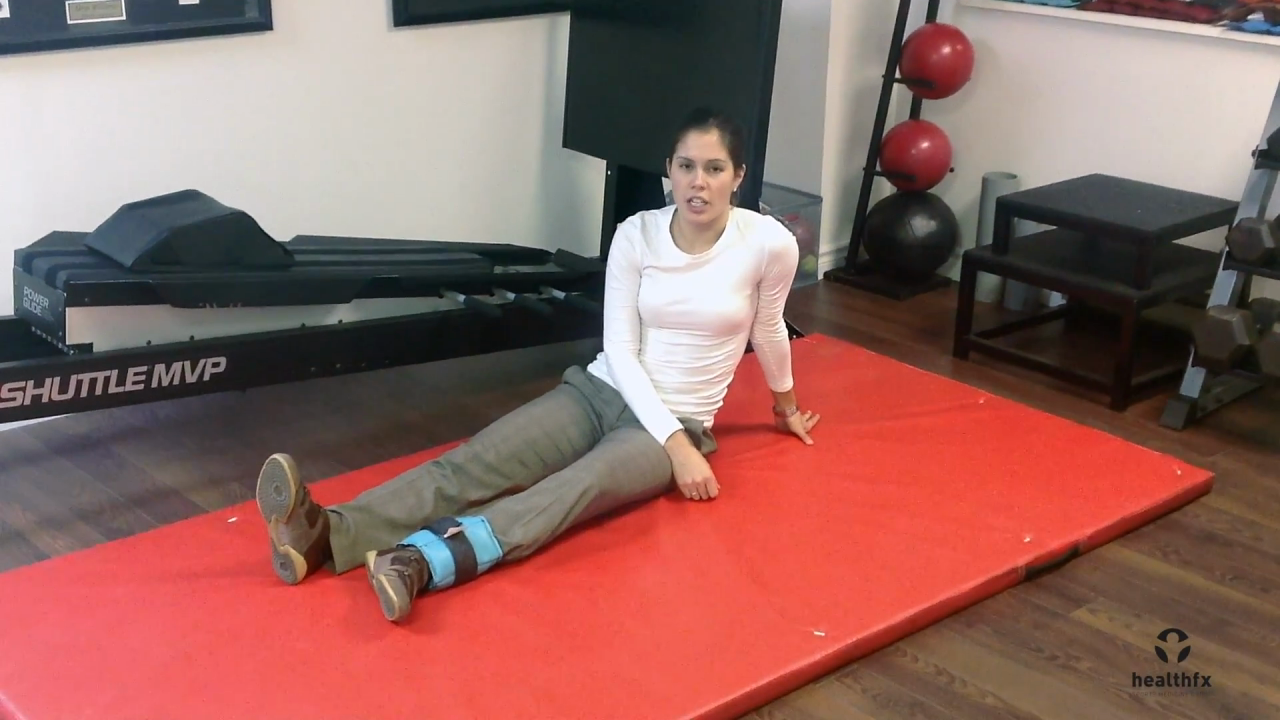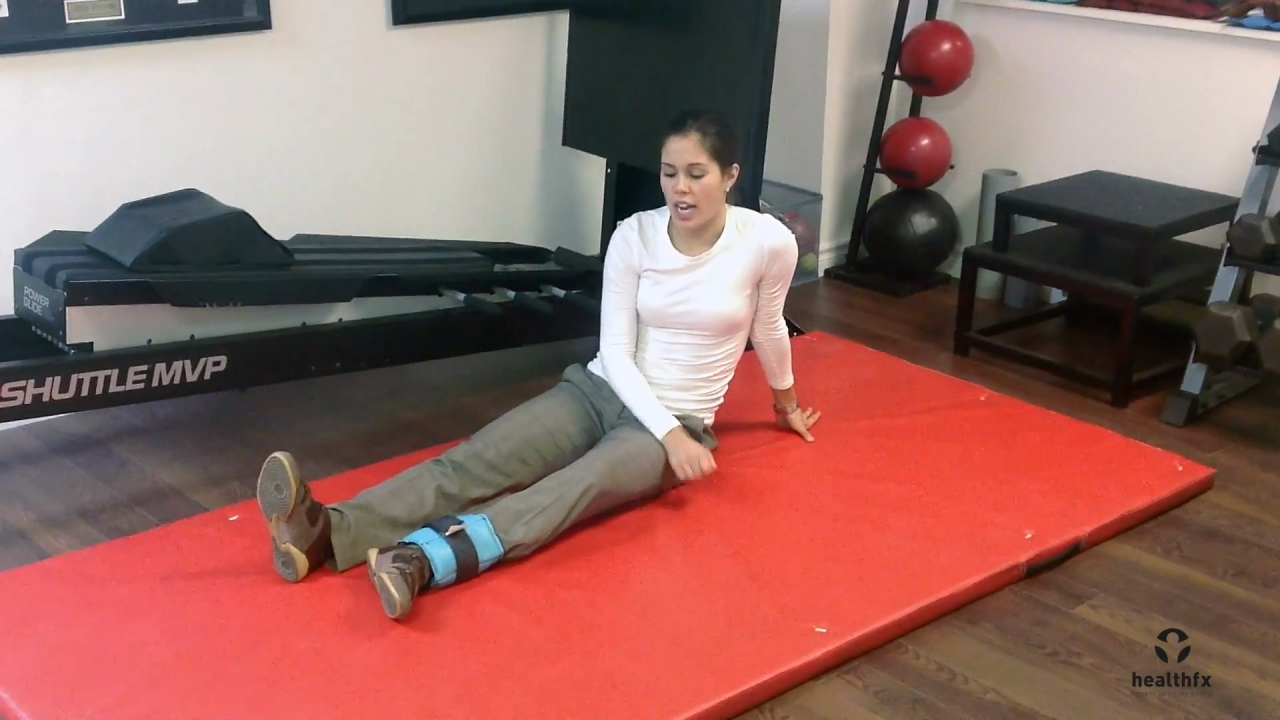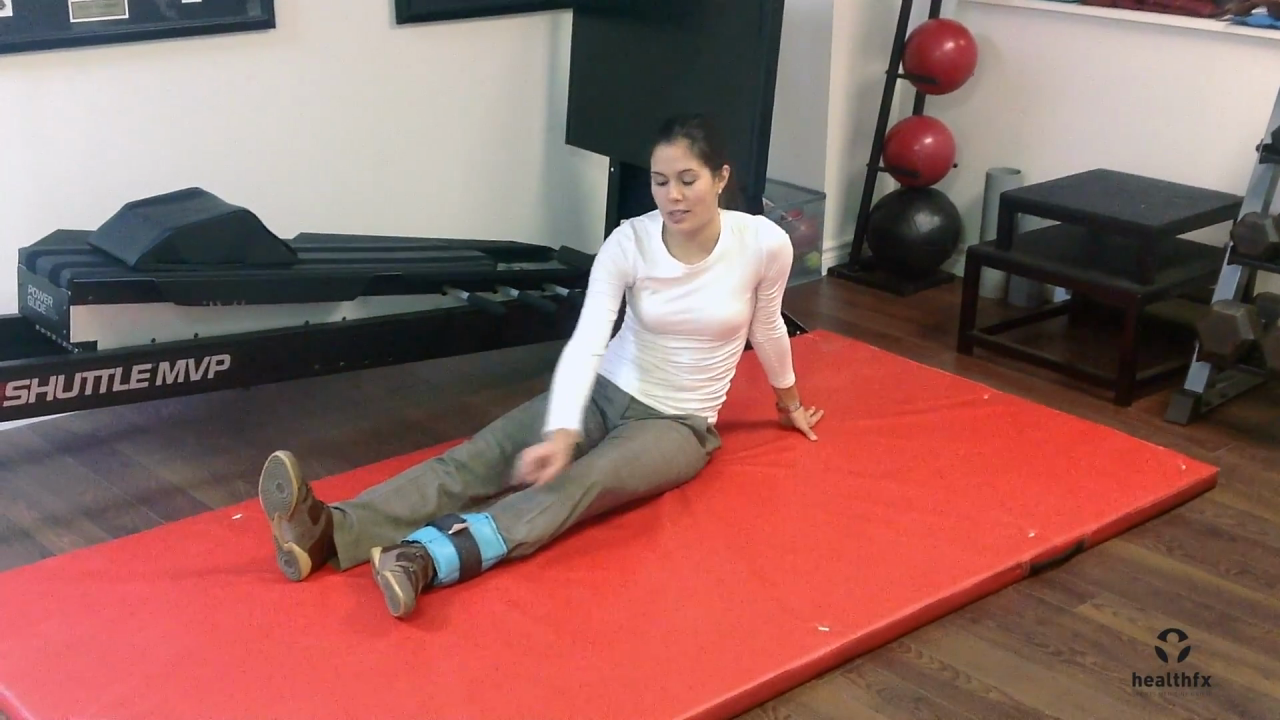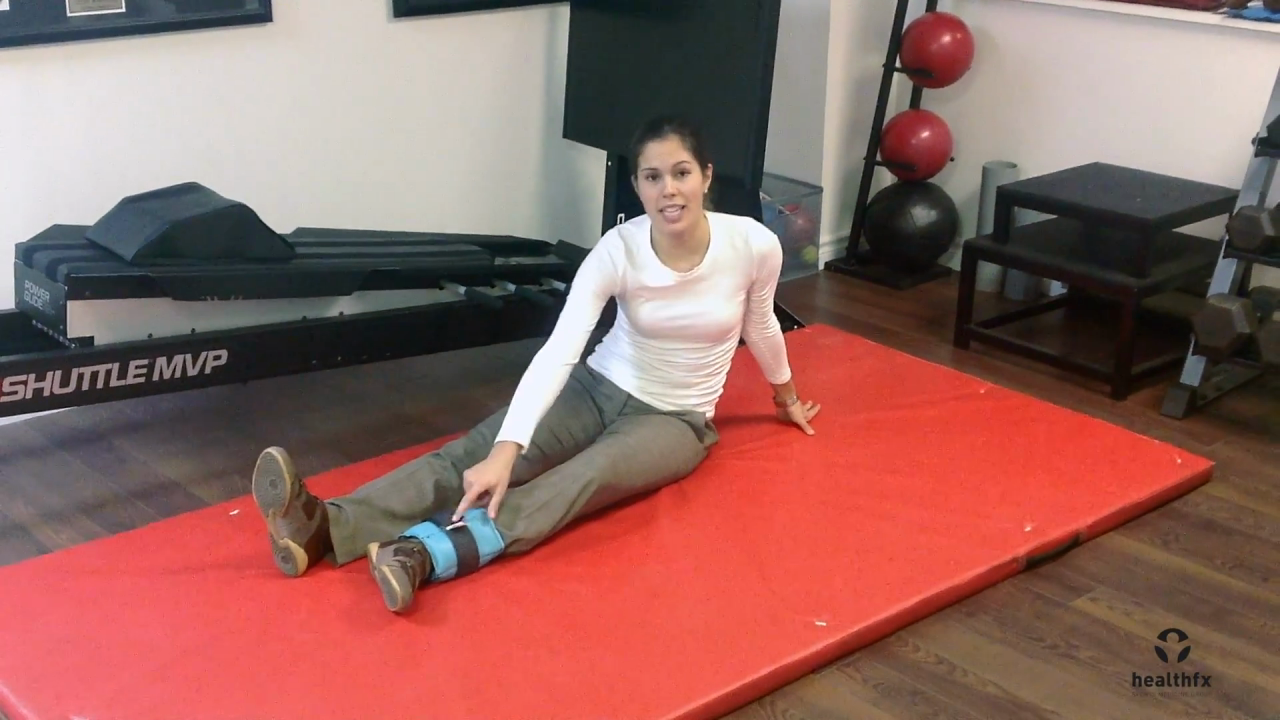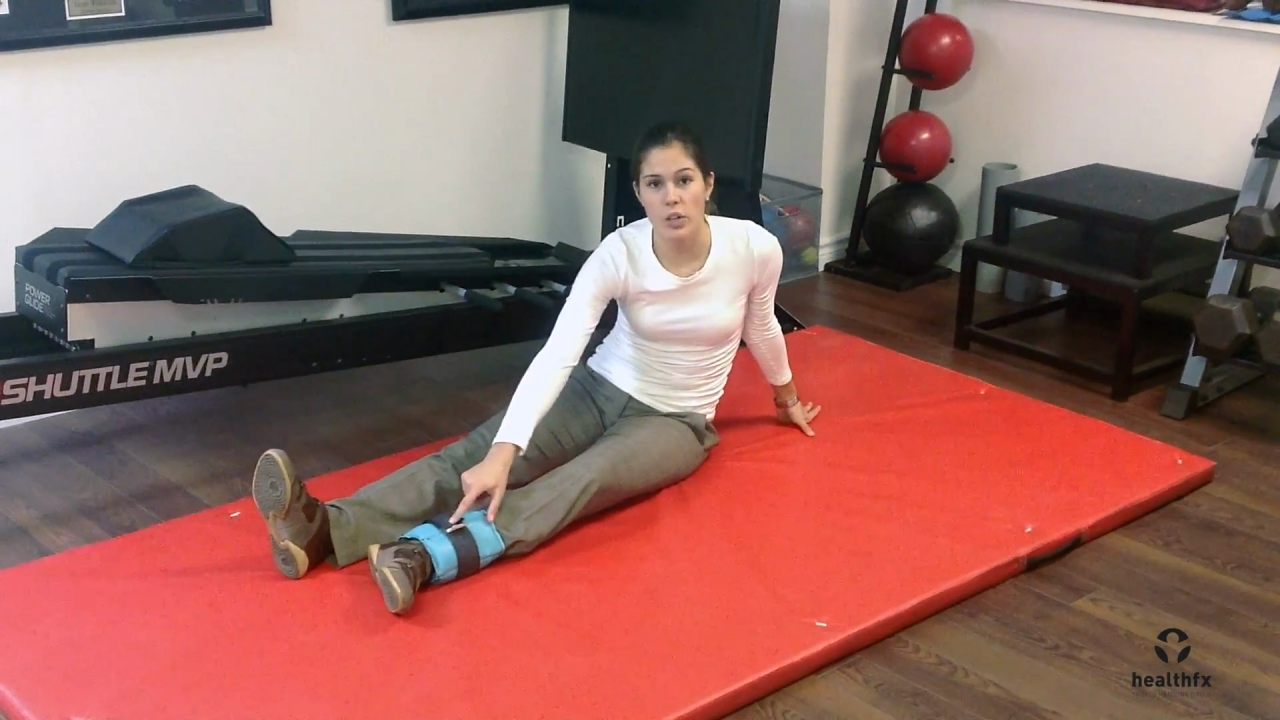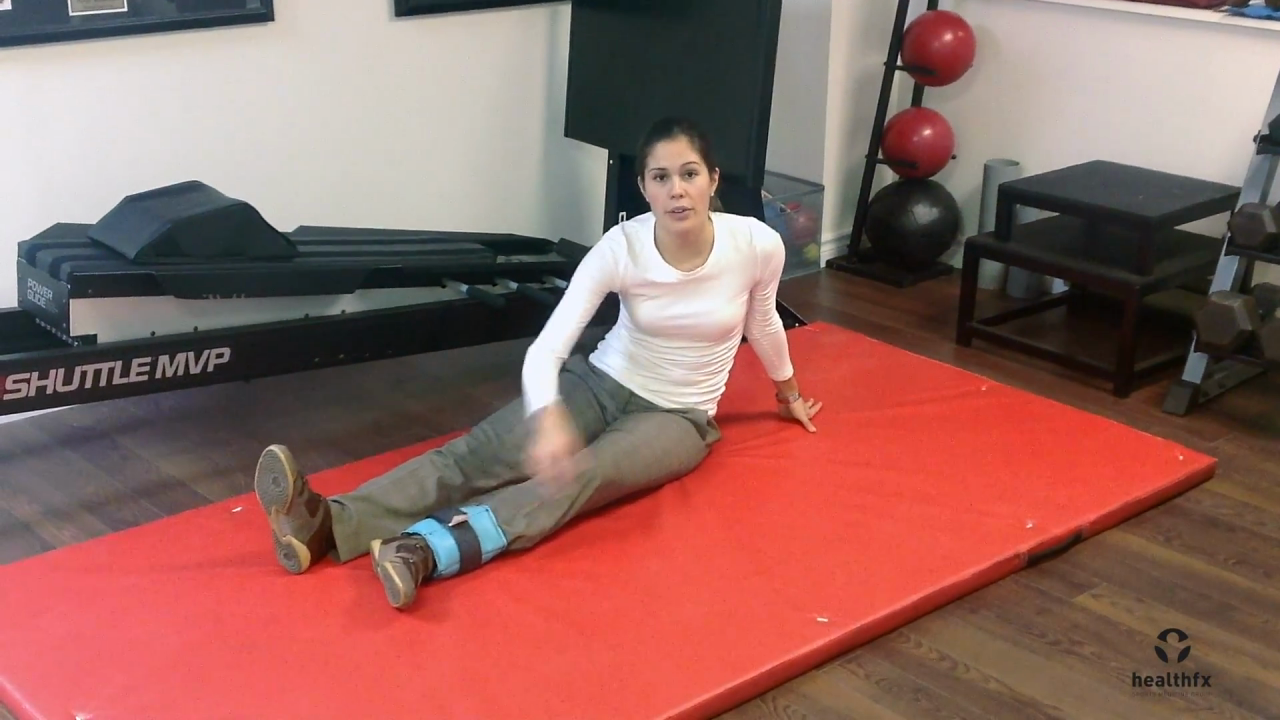
dt=0.3s
person 1, frame 1
left shoulder: (770, 243)
right shoulder: (637, 233)
left elbow: (769, 332)
right elbow: (620, 352)
left wrist: (786, 405)
right wrist: (673, 444)
left hip: (680, 422)
right hip: (598, 390)
left knee: (585, 483)
right knee: (473, 462)
left ankle: (420, 562)
right ankle: (325, 533)
person 1, frame 2
left shoulder: (768, 242)
right shoulder: (634, 235)
left elbow: (768, 328)
right elbow: (615, 352)
left wrist: (786, 403)
right wrist: (668, 433)
left hip: (683, 421)
right hip: (599, 389)
left knee: (587, 481)
right knee: (474, 459)
left ankle: (424, 559)
right ankle: (326, 530)
person 1, frame 3
left shoulder: (764, 244)
right shoulder: (628, 242)
left elbow: (767, 329)
right elbow: (585, 344)
left wrist: (788, 401)
right wrist: (561, 431)
left hip: (678, 424)
right hip: (606, 393)
left knee: (592, 480)
right knee: (478, 460)
left ankle: (427, 558)
right ankle: (327, 530)
person 1, frame 4
left shoulder: (754, 245)
right shoulder: (616, 251)
left elbow: (759, 326)
right elbow: (558, 352)
left wrist: (786, 396)
right wrist: (506, 450)
left hip: (673, 421)
right hip: (599, 387)
left knee: (591, 475)
right knee: (473, 453)
left ankle: (425, 553)
right ankle: (324, 525)
person 1, frame 5
left shoulder: (755, 249)
right shoulder: (617, 256)
left elbow: (761, 328)
right elbow: (555, 356)
left wrist: (786, 397)
right wrist: (501, 454)
left hip: (674, 423)
right hip: (599, 389)
left knee: (591, 476)
right knee: (471, 456)
left ankle: (426, 556)
right ankle: (324, 527)
person 1, frame 6
left shoulder: (758, 246)
right shoulder: (620, 248)
left elbow: (762, 323)
right elbow: (547, 347)
left wrist: (788, 393)
right wrist: (548, 416)
left hip: (675, 419)
right hip: (599, 383)
left knee: (592, 472)
right knee: (479, 450)
left ankle: (428, 551)
right ankle: (326, 522)
